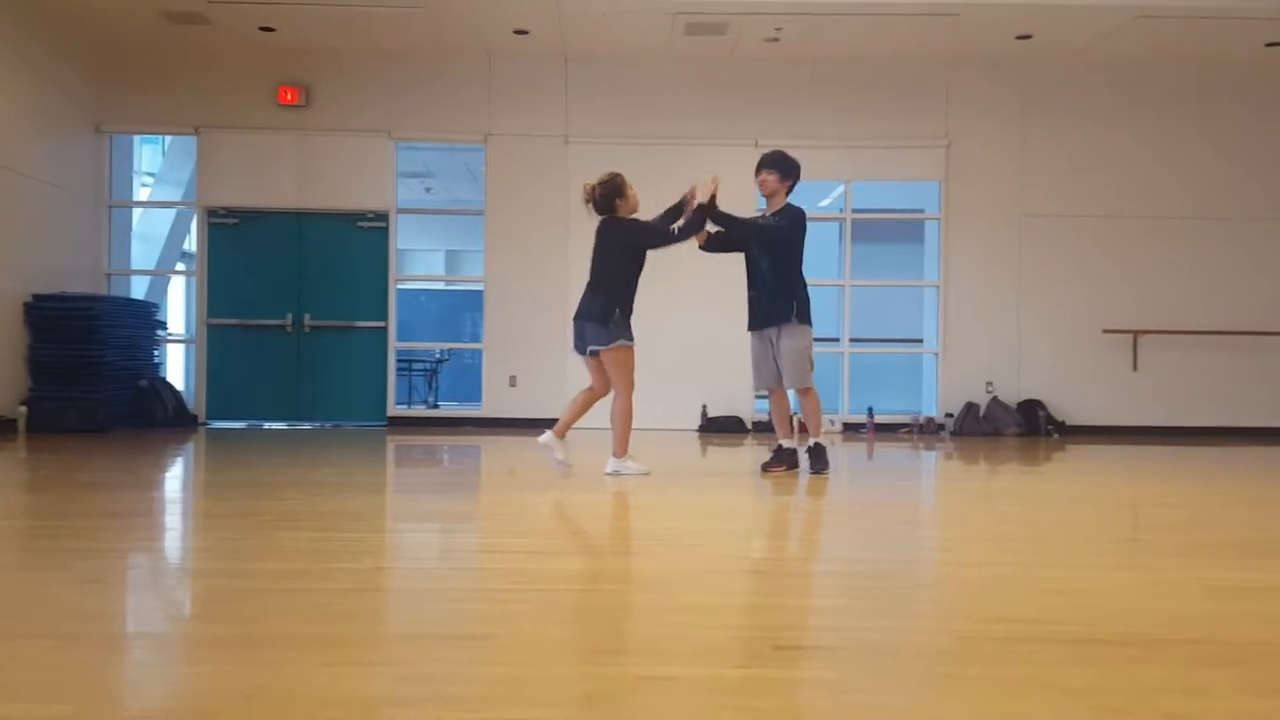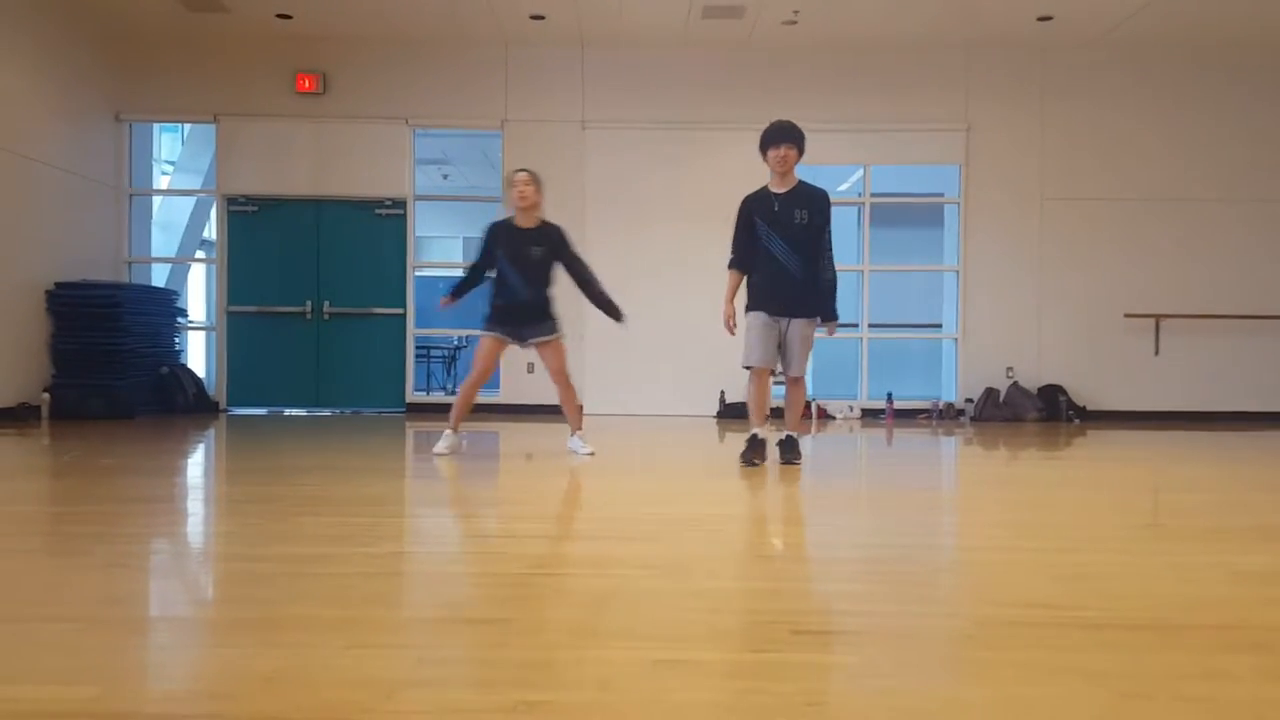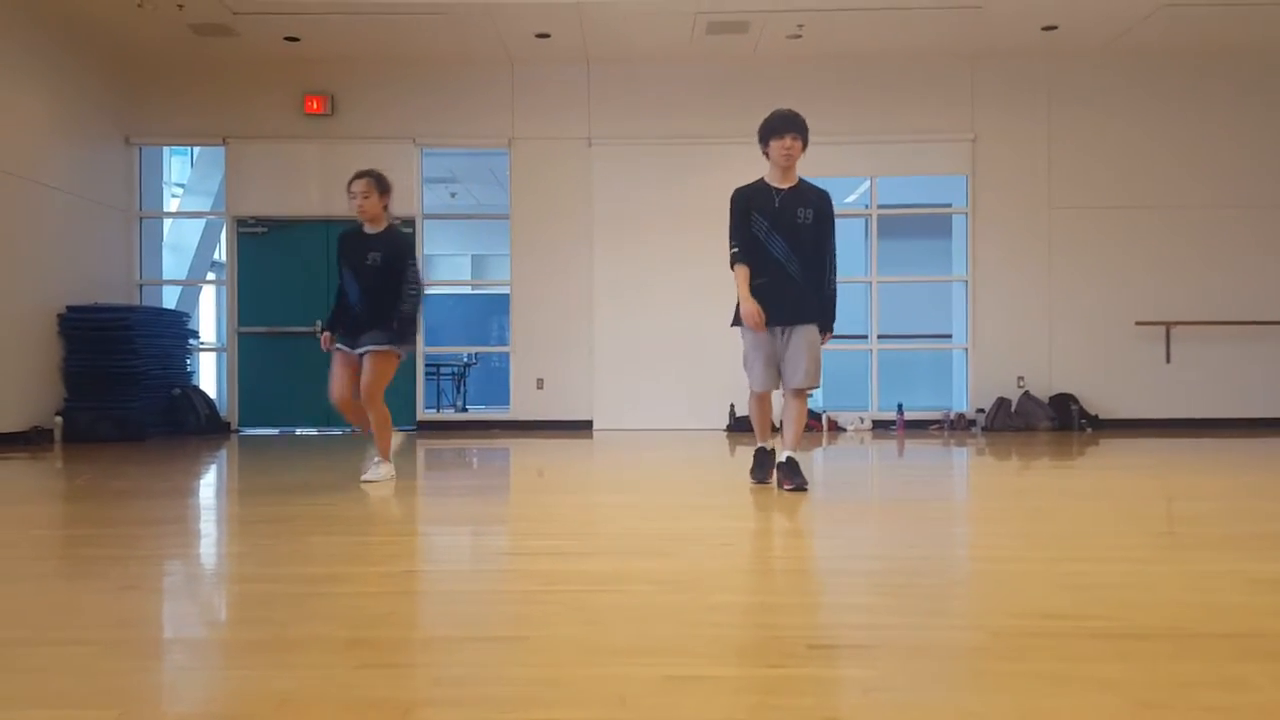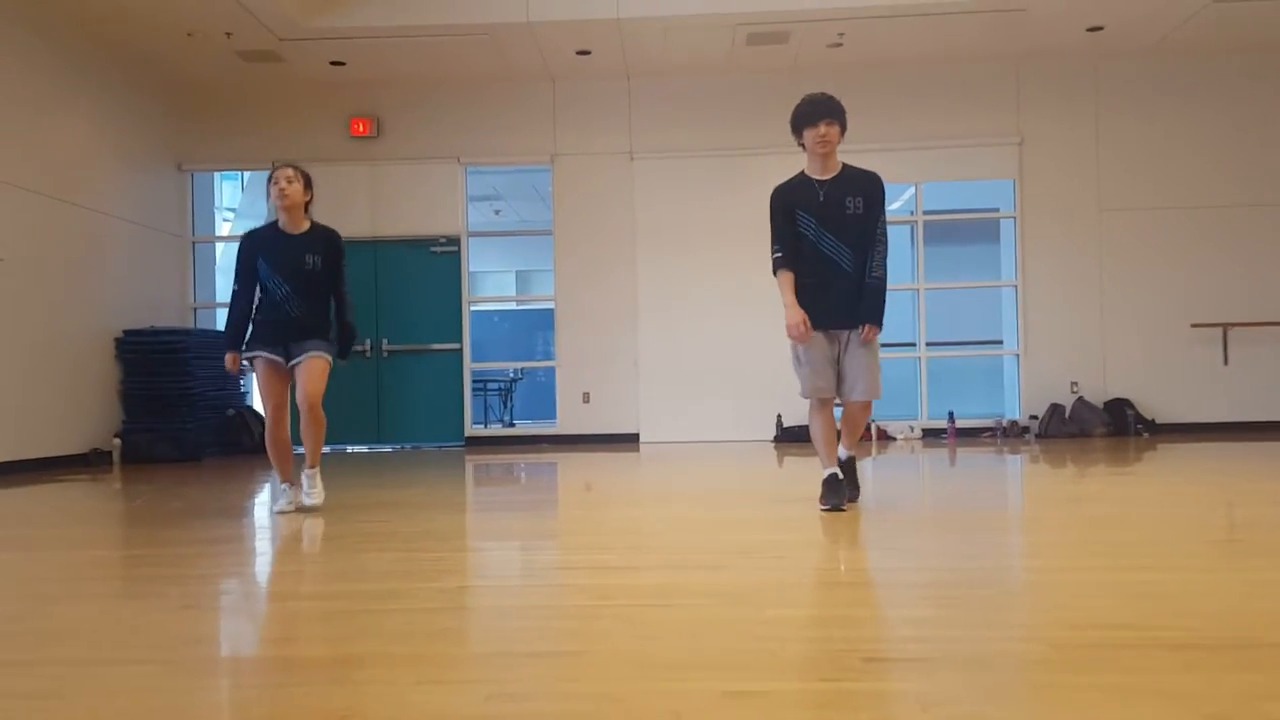
dt=1s
person 1, frame 1
left shoulder: (794, 217)
right shoulder: (754, 226)
left elbow: (750, 231)
right elbow: (711, 243)
left wrist: (711, 210)
left hip: (791, 313)
right hip: (761, 315)
left knee: (801, 384)
right knee: (772, 386)
left ankle: (816, 446)
right ankle: (786, 448)
person 1, frame 2
left shoulder: (816, 199)
right shoulder: (752, 203)
left elbow: (823, 255)
right elbow: (740, 258)
left wrist: (828, 307)
right wrist: (728, 301)
left hip: (802, 304)
right hip: (760, 303)
left knee: (794, 375)
right knee: (757, 369)
left ankle: (789, 438)
right ankle: (756, 437)
person 1, frame 3
left shoulder: (818, 199)
right shoulder: (745, 198)
left elbow: (826, 263)
right elbow: (739, 253)
left wrist: (827, 316)
right wrist: (746, 298)
left hip: (803, 312)
right hip: (760, 310)
left knee: (797, 387)
right knee: (761, 389)
left ankle: (788, 460)
right ankle: (764, 449)
person 1, frame 4
left shoulder: (867, 185)
right shoulder: (786, 195)
left elbow: (877, 253)
right elbow: (783, 257)
left wrist: (873, 312)
right wrist: (791, 307)
left hip: (856, 313)
right hip: (811, 316)
left knee: (861, 398)
right knee: (821, 398)
left ankle: (845, 456)
right ankle: (831, 477)
person 2, frame 1
left shoulder: (612, 229)
right shoulder: (627, 229)
left elbow: (658, 227)
right elbow: (677, 233)
left wrist: (685, 205)
right wrist: (699, 207)
left hip: (590, 316)
right hip: (609, 318)
left knee: (599, 386)
right knee: (624, 389)
left ankle: (556, 435)
right ankle: (619, 458)
person 2, frame 2
left shoulder: (552, 234)
right shoulder: (497, 232)
left elbow: (579, 272)
right elbow: (480, 268)
left wrist: (609, 307)
right wrist: (454, 294)
left hip: (538, 317)
right hip: (502, 316)
left knee: (561, 378)
right knee: (476, 376)
left ankle: (576, 436)
right ankle: (451, 433)
person 2, frame 3
left shoulder: (398, 241)
right shoulder: (346, 240)
left elbow: (412, 287)
left wrist: (407, 326)
right wrist: (330, 325)
left hip: (384, 329)
right hip: (350, 330)
left knee: (369, 394)
right knee: (339, 397)
left ankle: (383, 460)
right ankle: (388, 438)
person 2, frame 4
left shoulder: (328, 240)
right shoulder: (254, 241)
left elbow: (340, 293)
right elbow: (241, 294)
left wrist: (347, 338)
right wrist: (232, 344)
left hip: (313, 337)
right hip: (268, 337)
left knee: (309, 403)
right knee: (275, 416)
left ankle: (312, 474)
right ankle: (287, 486)
